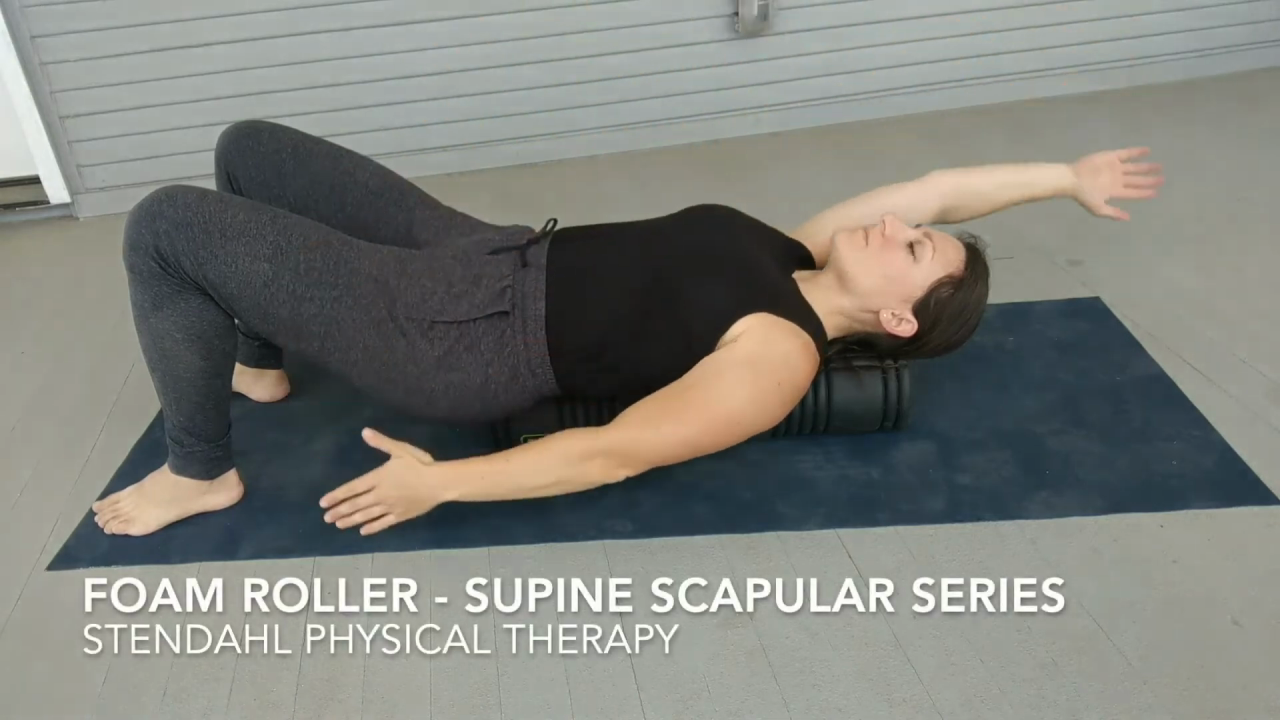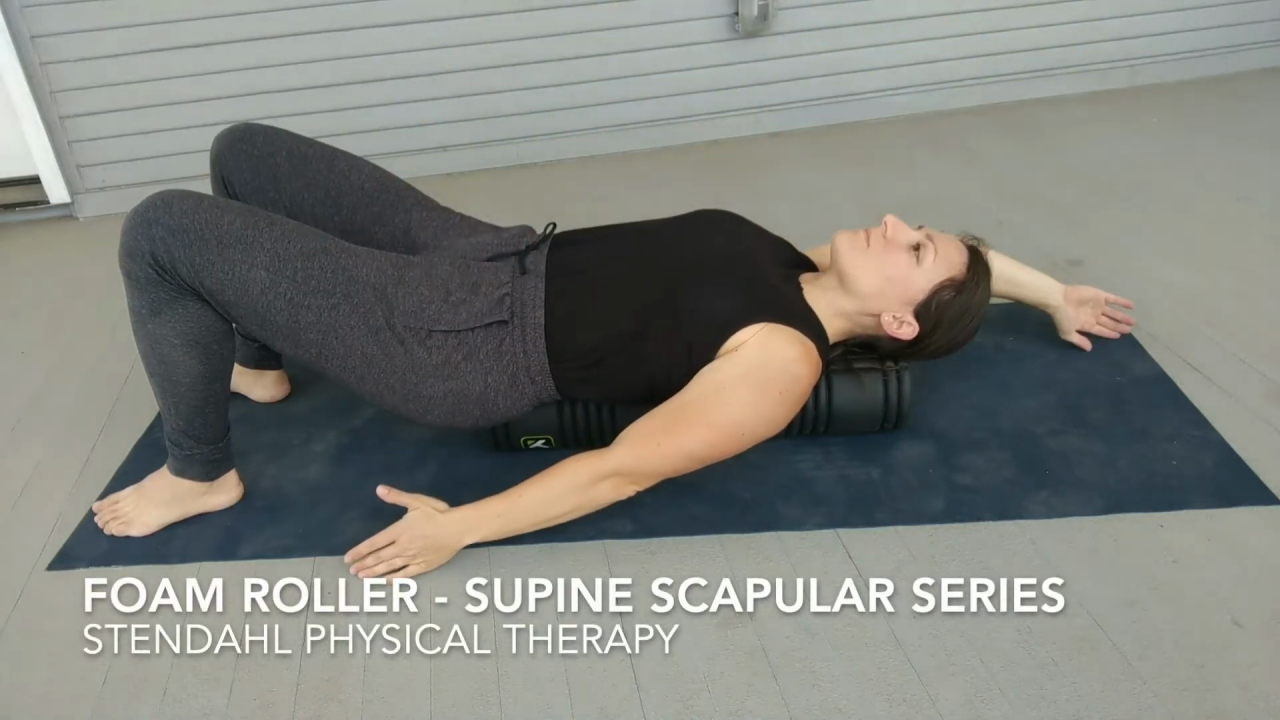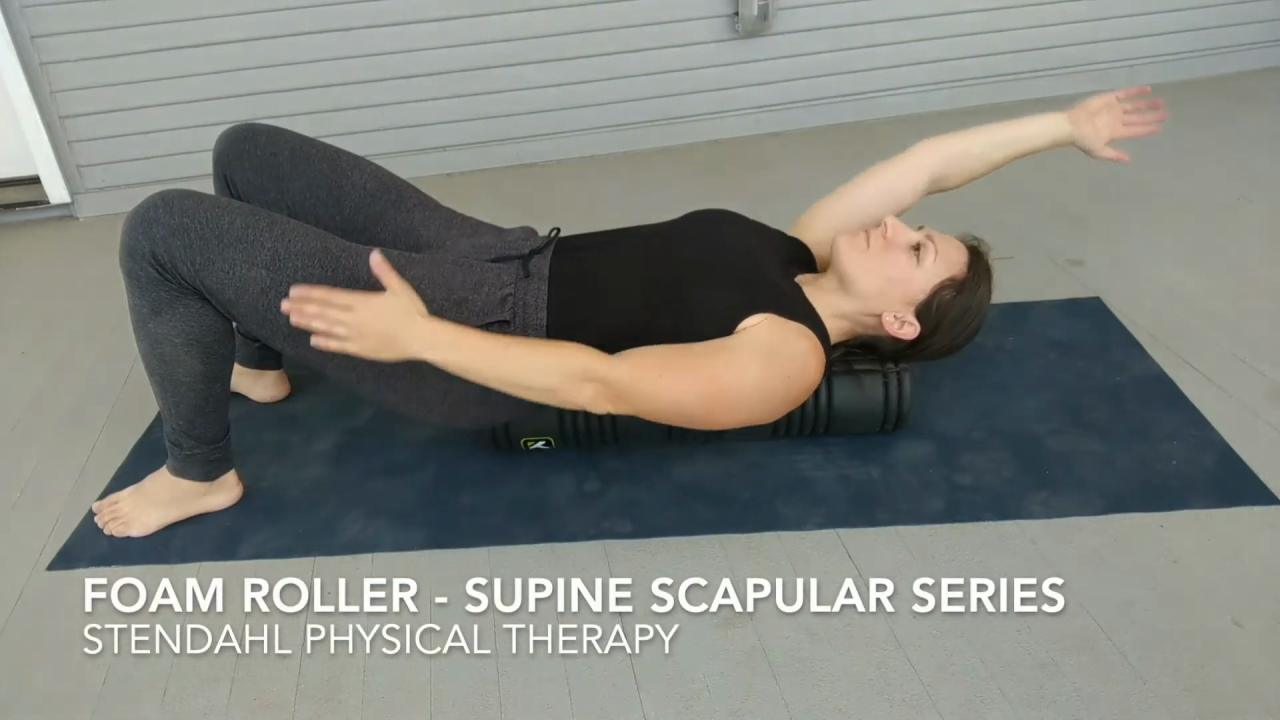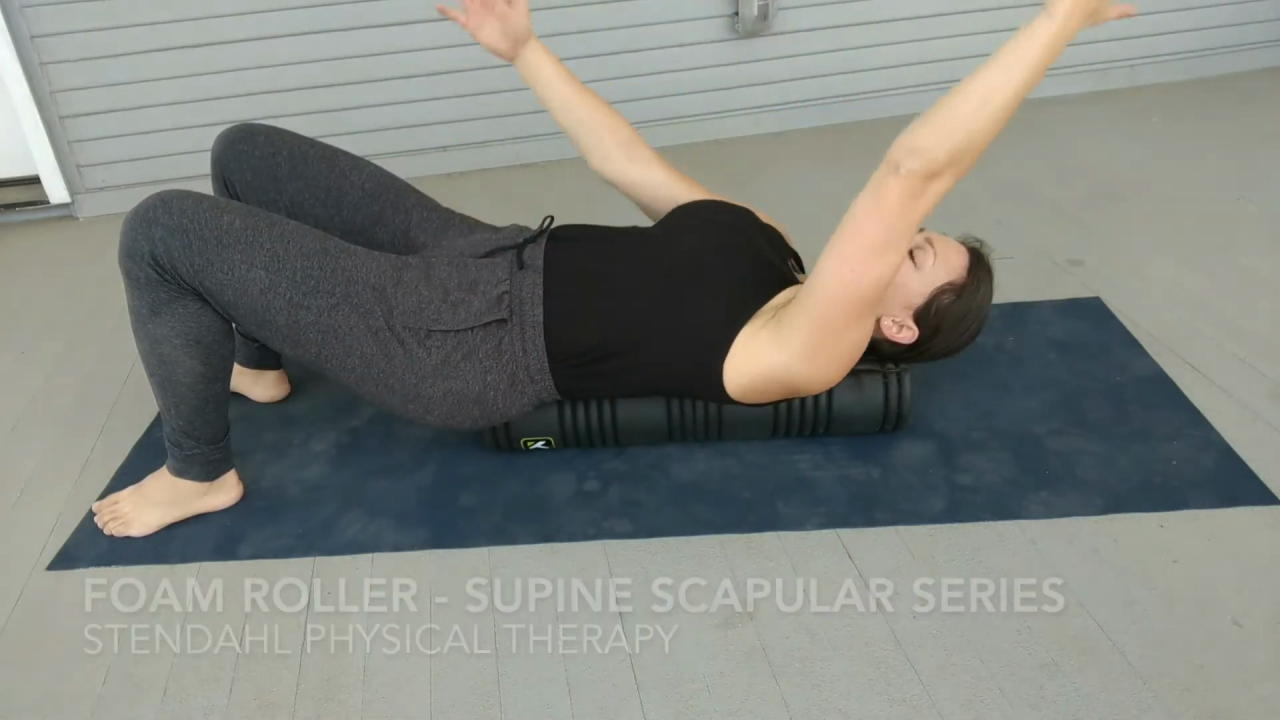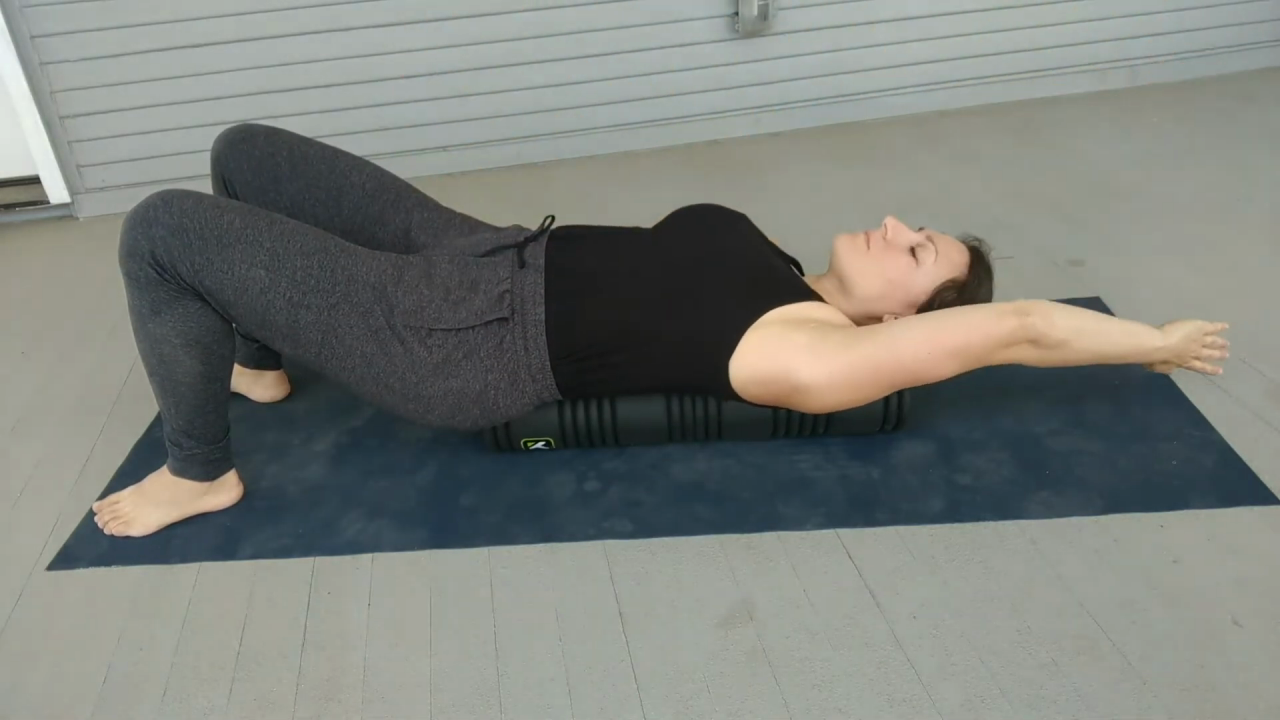
dt=1s
person 1, frame 1
left shoulder: (779, 358)
right shoulder: (804, 266)
left elbow: (614, 453)
right elbow: (928, 190)
left wrist: (437, 481)
right wrist: (1070, 178)
left hip: (472, 345)
right hip: (498, 257)
left knee: (166, 224)
right knee: (248, 150)
left ankle: (199, 474)
right ankle: (254, 358)
person 1, frame 2
left shoulder: (782, 363)
right shoulder: (810, 273)
left elbow: (623, 469)
right elbow: (960, 245)
left wrist: (456, 527)
left hip: (469, 348)
right hip: (496, 259)
left knee: (159, 230)
right knee: (242, 151)
left ankle: (199, 475)
right ankle: (254, 359)
person 1, frame 3
left shoulder: (786, 360)
right shoulder: (807, 262)
left elbow: (608, 386)
right elbow: (919, 165)
left wrist: (423, 337)
right wrist: (1062, 126)
left hip: (484, 329)
right hip: (504, 260)
left knee: (162, 229)
right knee: (246, 151)
left ankle: (200, 473)
right ankle: (260, 356)
person 1, frame 4
left shoulder: (810, 346)
right shoulder: (769, 255)
left elbow: (913, 170)
right elbow: (623, 159)
left hip: (466, 347)
right hip: (498, 258)
left knee: (161, 230)
right knee: (247, 150)
left ankle: (199, 474)
right ankle: (253, 358)
person 1, frame 5
left shoulder: (820, 359)
right shoulder: (775, 276)
left elbow: (1010, 329)
left wrist: (1154, 339)
left hip: (471, 348)
right hip: (494, 257)
left knee: (160, 228)
right knee: (244, 152)
left ankle: (199, 474)
right ankle: (253, 356)
